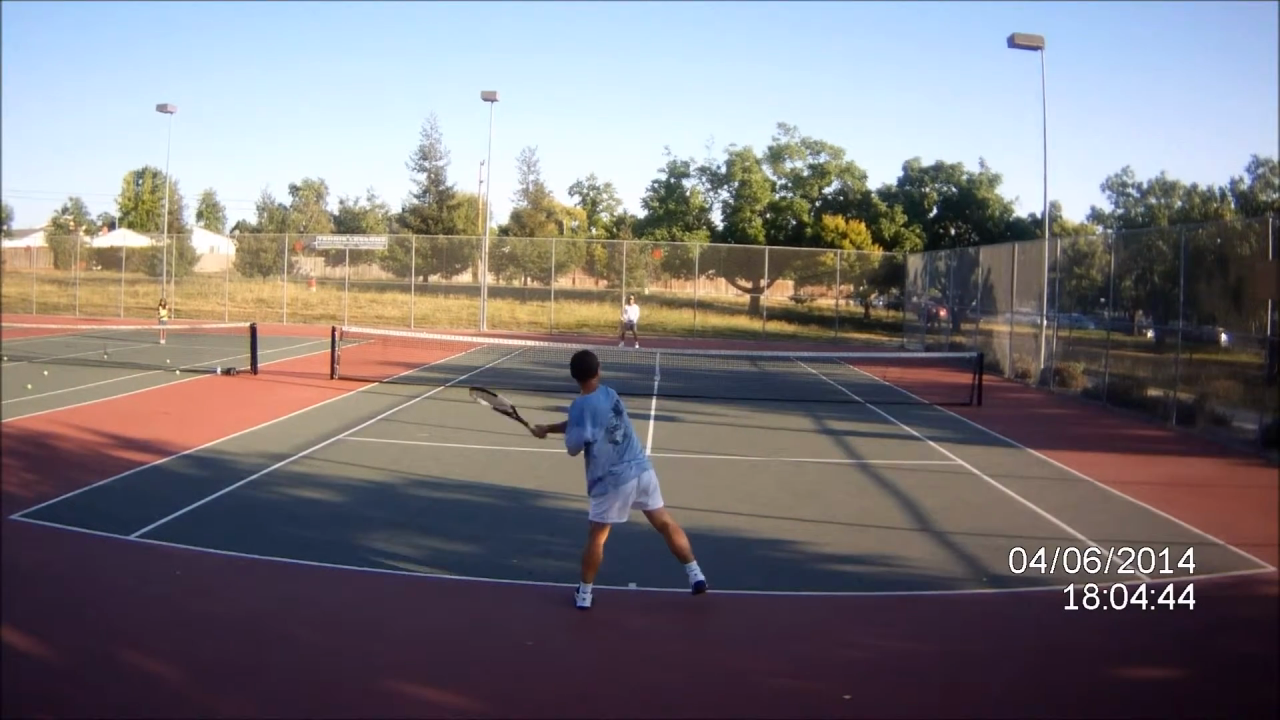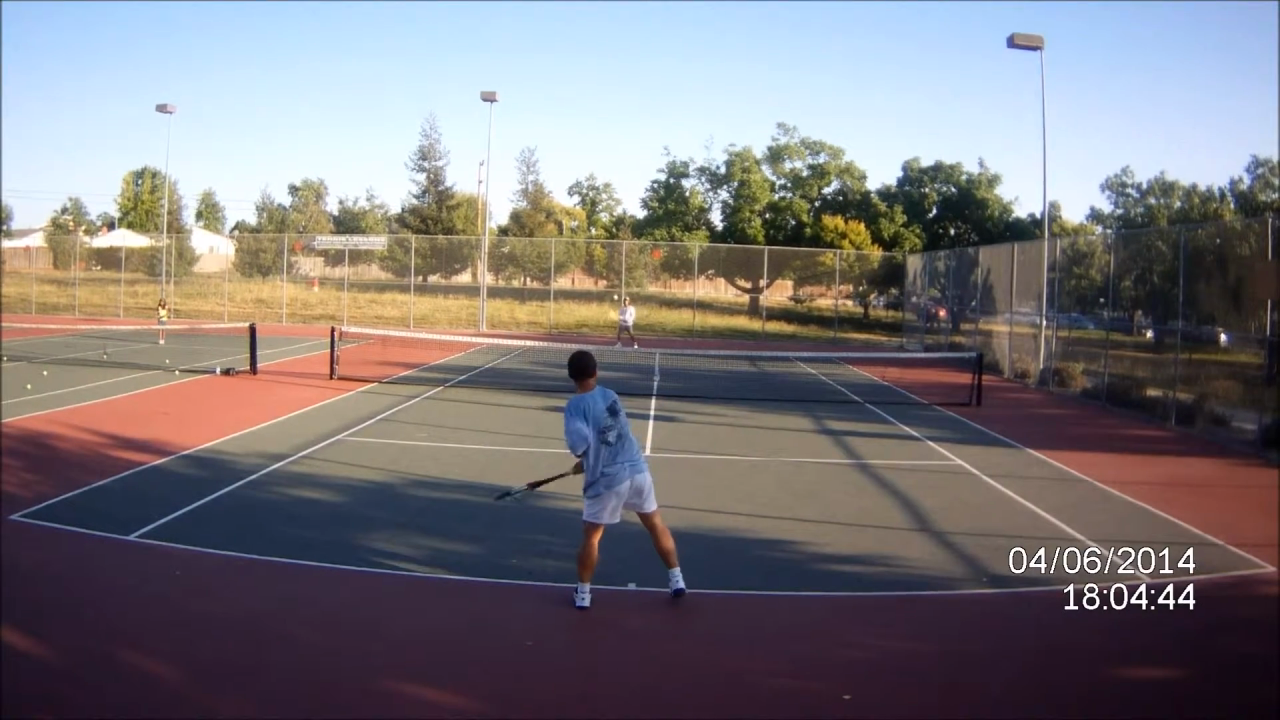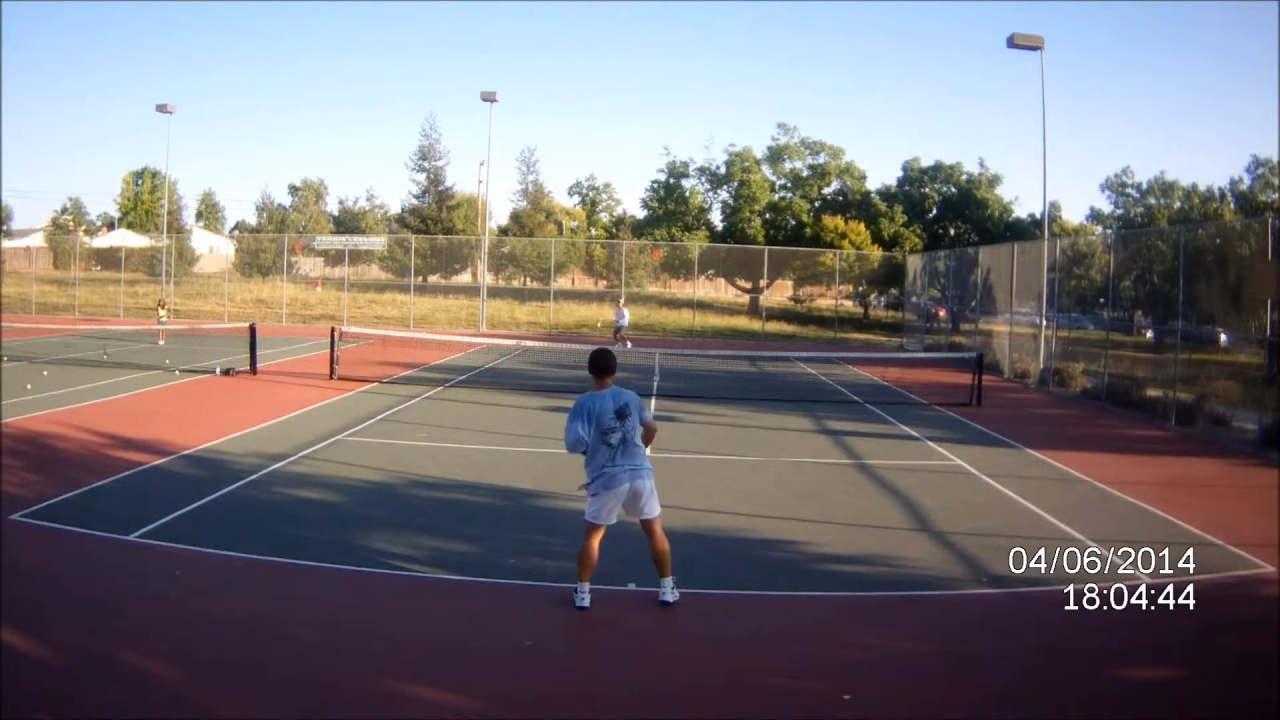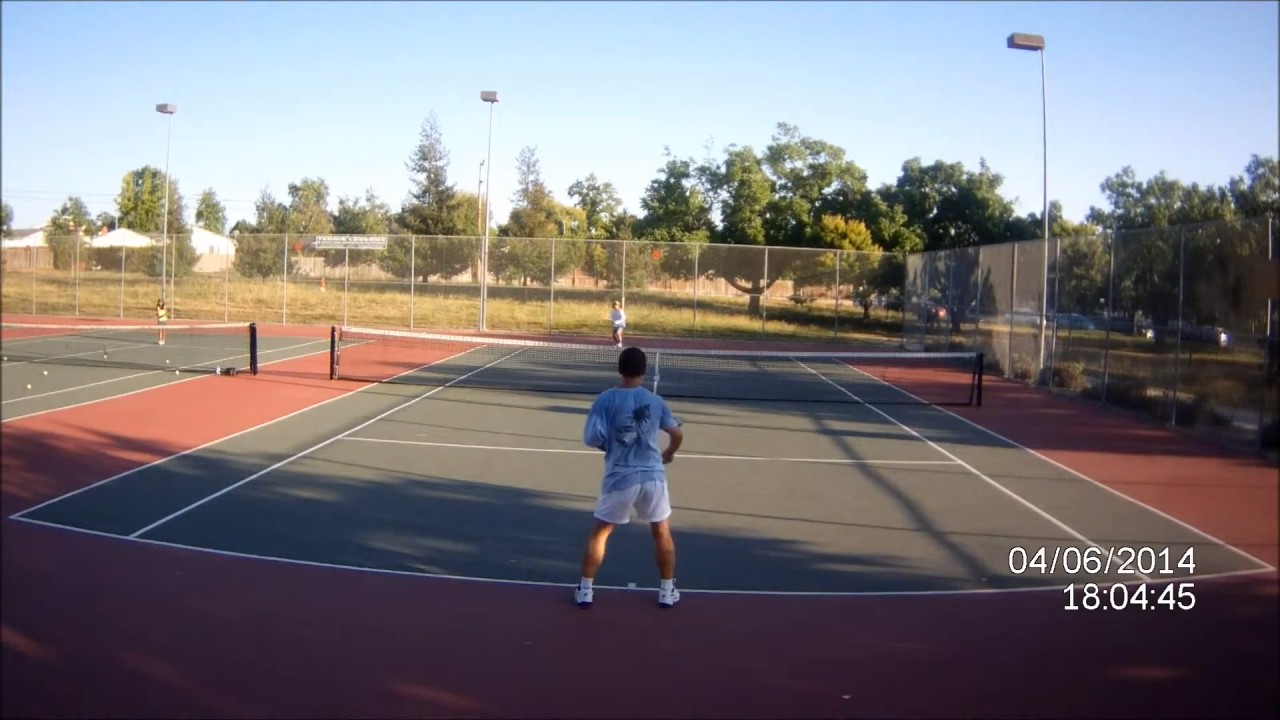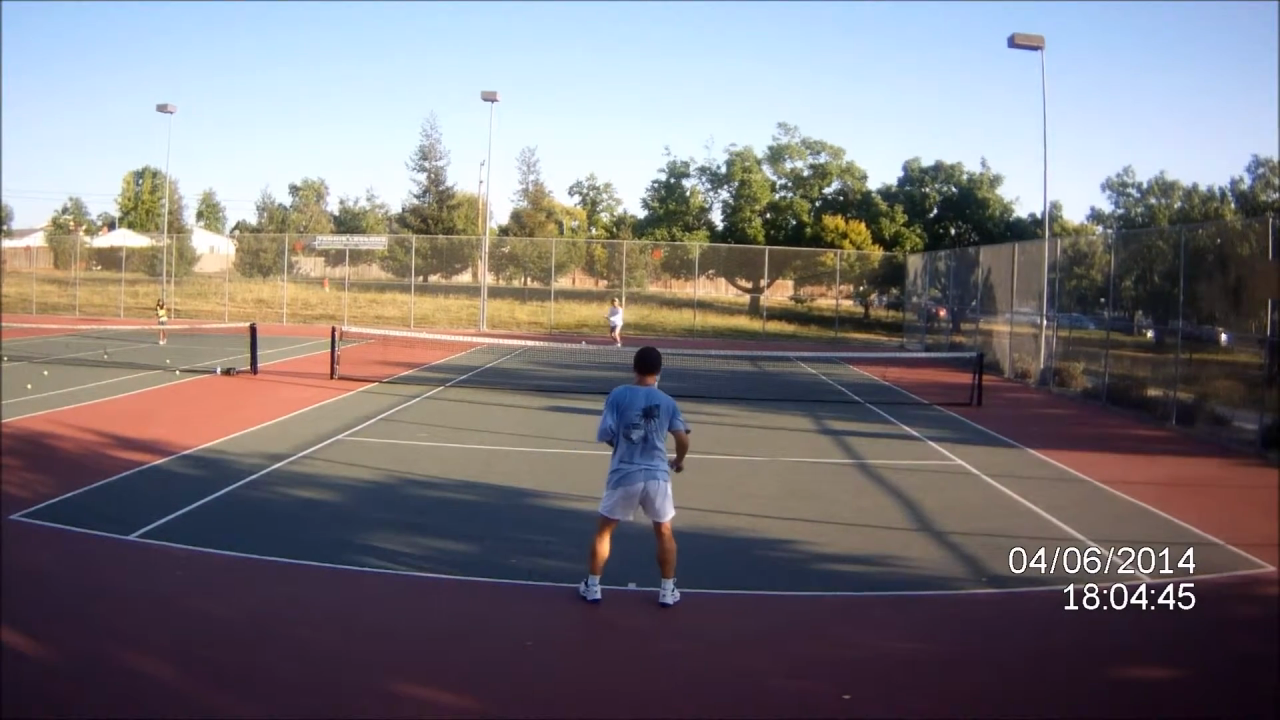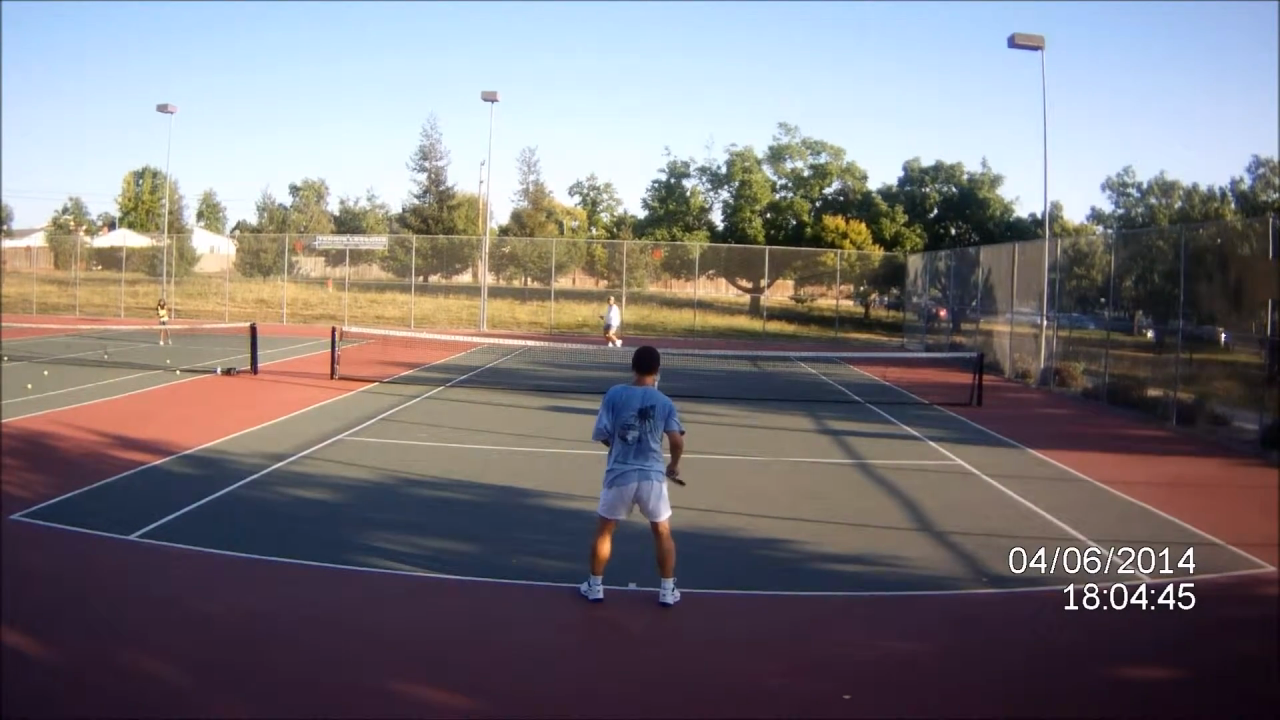
dt=0.2s
person 1, frame 1
left shoulder: (580, 405)
right shoulder: (609, 393)
left elbow: (574, 447)
left wrist: (572, 444)
right wrist: (550, 428)
left hip: (612, 480)
right hip: (642, 469)
left knee: (596, 538)
right knee: (665, 523)
left ankle: (584, 593)
right ankle: (695, 573)
person 1, frame 2
left shoulder: (575, 405)
right shoulder: (610, 396)
left elbow: (578, 446)
left wrist: (586, 458)
left hip: (607, 480)
right hip: (637, 470)
left knee: (591, 537)
right knee: (656, 526)
left ankle: (583, 593)
right ankle: (676, 580)
person 1, frame 3
left shoulder: (584, 403)
right shoulder: (631, 397)
left elbow: (573, 444)
right elbow: (651, 428)
left wrist: (593, 449)
left hip: (606, 479)
right hip: (640, 474)
left knee: (592, 537)
right knee: (655, 533)
left ankle: (582, 593)
right ankle: (667, 589)
person 1, frame 4
left shoulder: (605, 399)
right shoulder: (656, 401)
left elbow: (593, 439)
right elbow: (677, 435)
right wrist: (669, 453)
left hip: (619, 479)
right hip: (653, 477)
left knee: (599, 534)
right knee: (662, 534)
left ankle: (585, 591)
right ankle: (667, 591)
person 1, frame 5
left shoulder: (618, 395)
right shoulder: (668, 402)
left elbow: (604, 434)
right elbow: (683, 440)
right wrist: (678, 461)
left hip: (623, 476)
right hip: (657, 476)
left knee: (603, 531)
right knee: (664, 533)
left ankle: (593, 586)
right ankle: (667, 590)
person 1, frame 6
left shoulder: (615, 394)
right shoulder: (665, 403)
left elbow: (600, 433)
right elbow: (677, 442)
right wrist: (674, 465)
left hip: (619, 476)
right hip: (652, 476)
left knee: (604, 532)
right knee: (662, 533)
left ankle: (595, 586)
right ankle: (667, 590)
